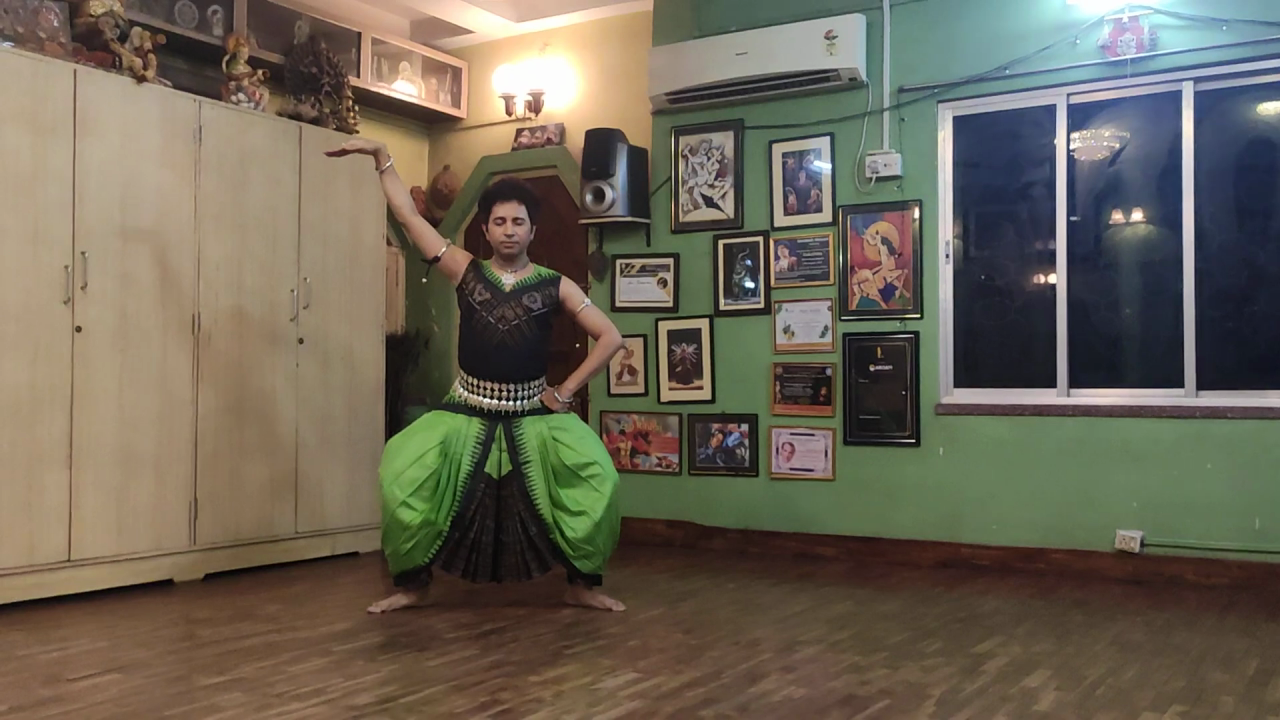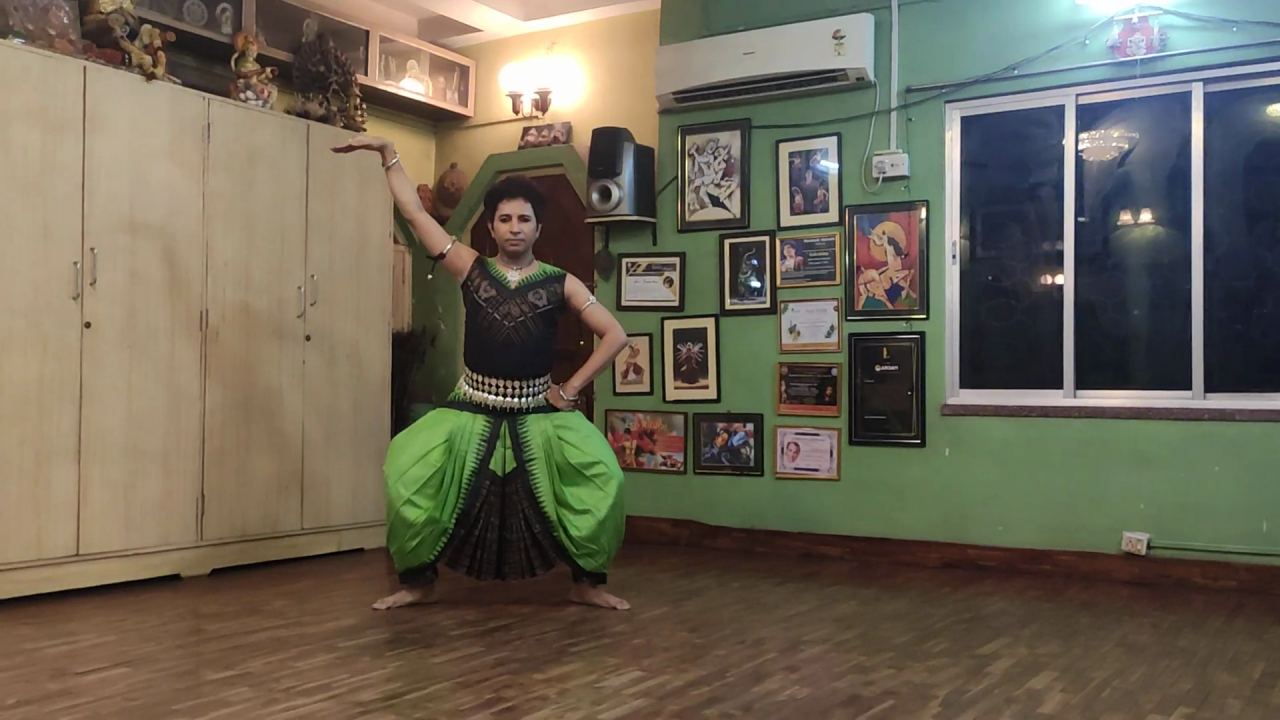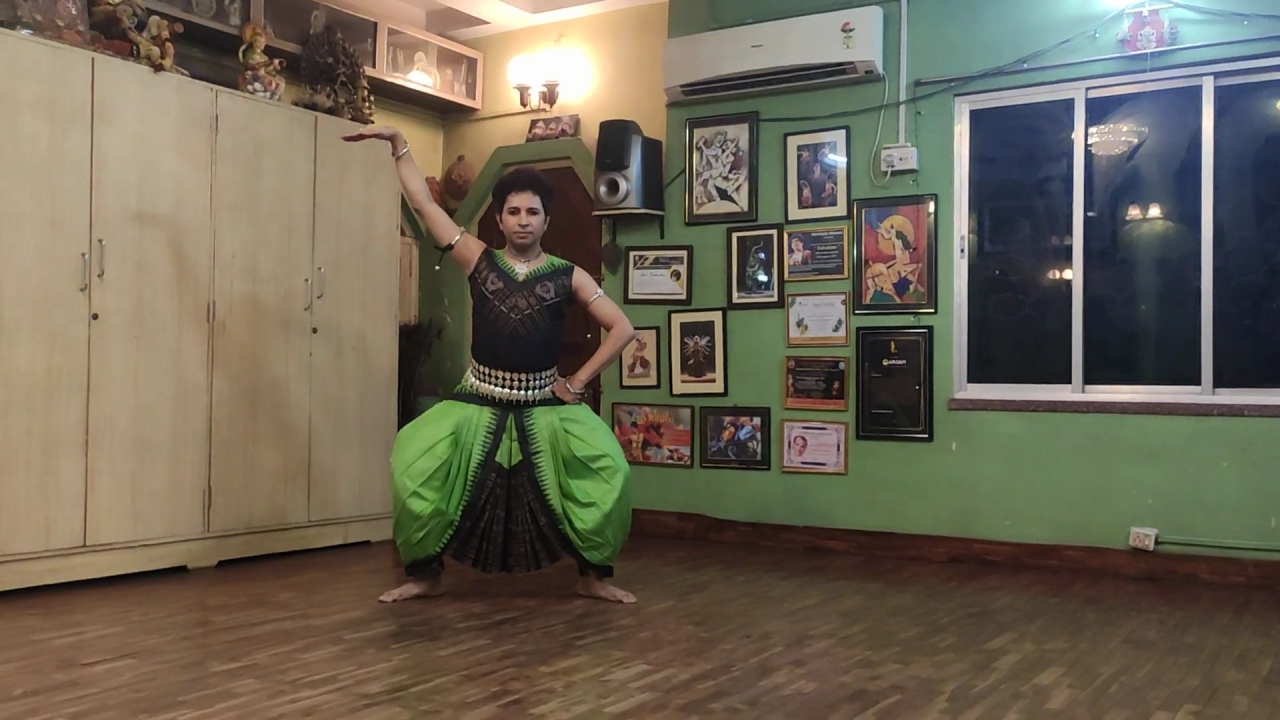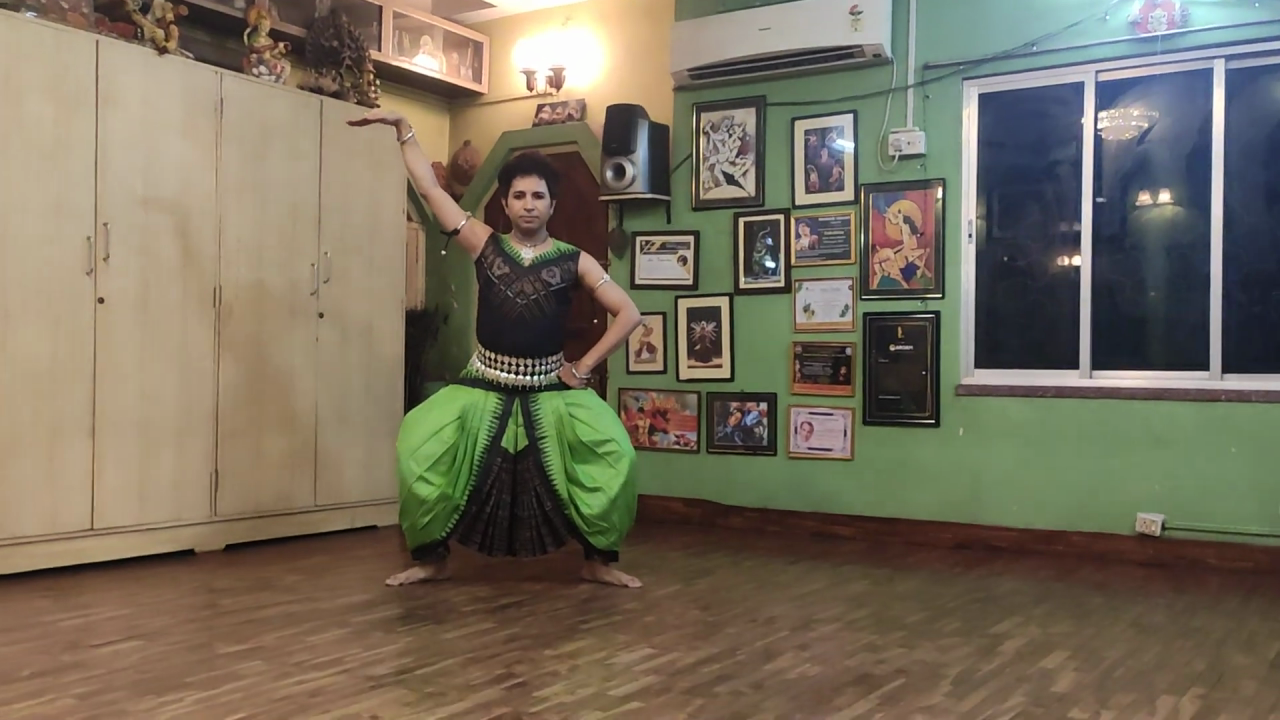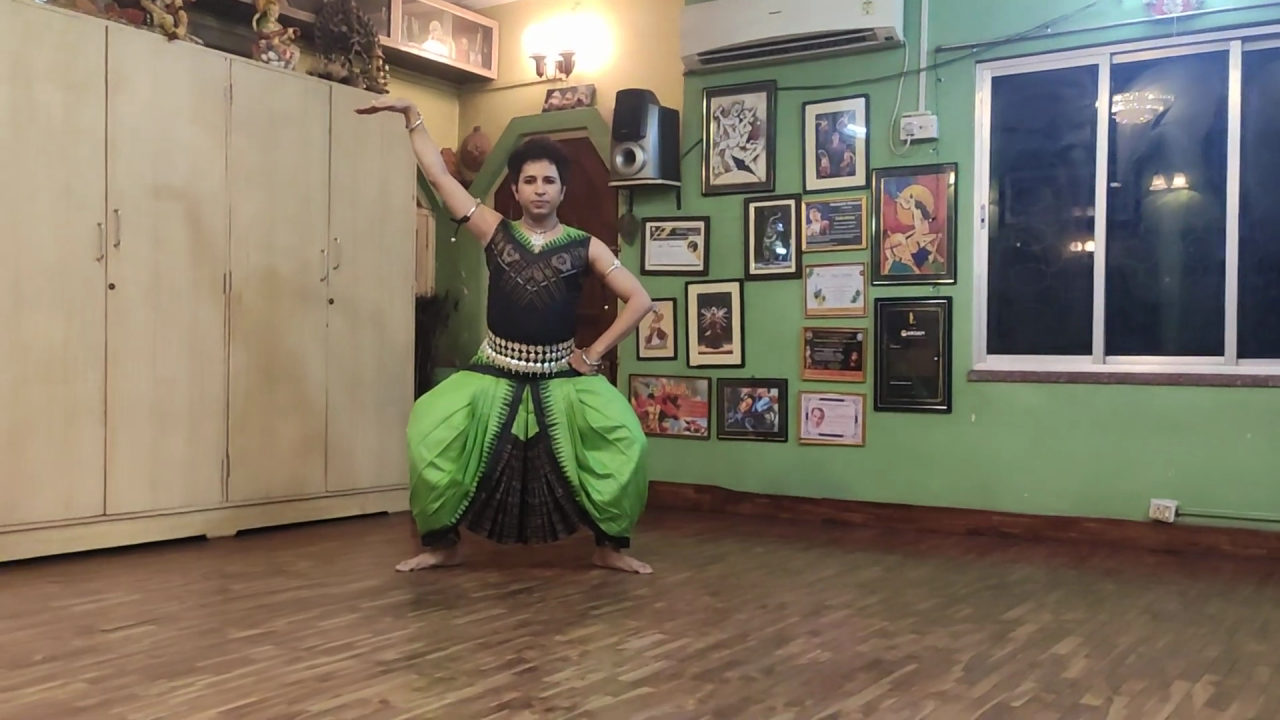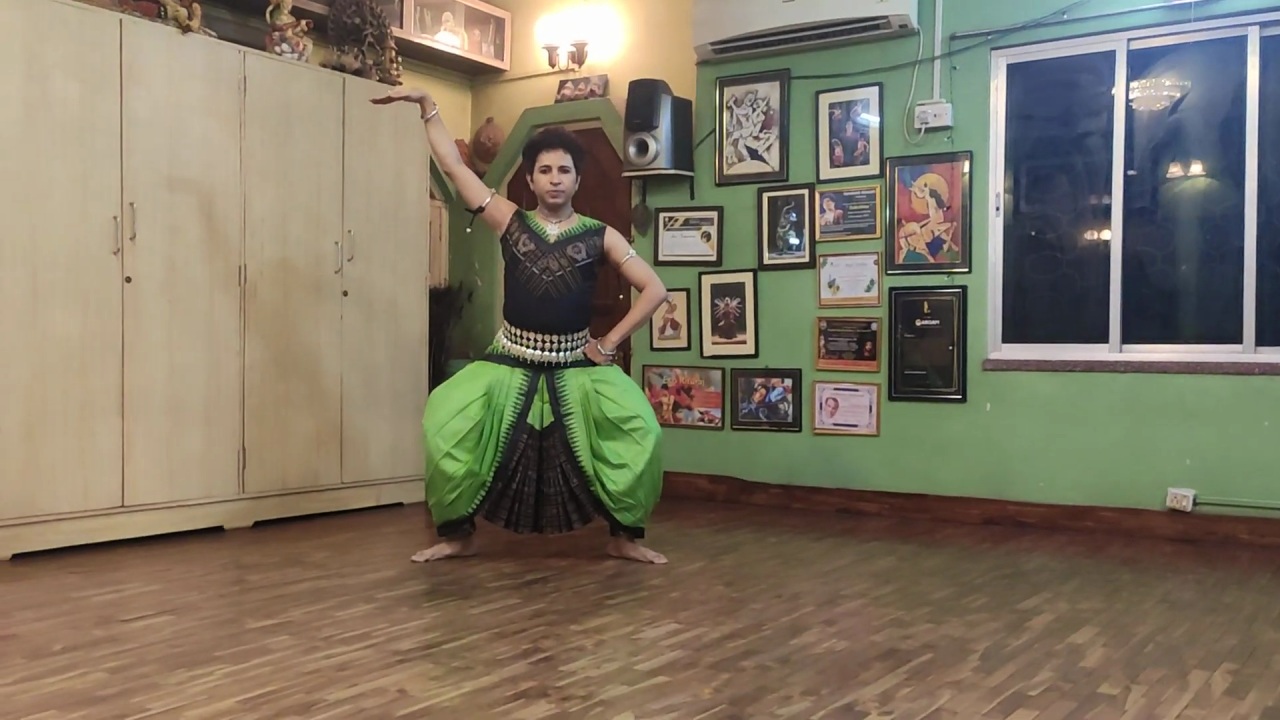
dt=0.5s
person 1, frame 1
left shoulder: (555, 286)
right shoulder: (465, 272)
left elbow: (610, 337)
right elbow: (408, 215)
left wrist: (566, 390)
right wrist: (381, 156)
left hip: (534, 414)
right hip: (467, 412)
left knee: (597, 477)
right knee: (401, 472)
left ankle: (582, 583)
right ankle: (413, 583)
person 1, frame 2
left shoulder: (561, 283)
right shoulder: (471, 269)
left elbow: (615, 335)
right elbow: (415, 212)
left wrist: (572, 388)
right wrist: (387, 152)
left hip: (539, 411)
right hip: (472, 409)
left knee: (603, 475)
right knee: (406, 469)
left ankle: (587, 581)
right ankle: (419, 579)
person 1, frame 3
left shoulder: (568, 276)
right shoulder: (479, 261)
left elbow: (622, 329)
right elbow: (424, 203)
left wrist: (578, 382)
right wrist: (398, 143)
left hip: (545, 403)
right hip: (479, 401)
left knee: (608, 468)
right knee: (412, 461)
left ankle: (593, 575)
right ankle: (425, 573)
person 1, frame 4
left shoulder: (574, 261)
right shoulder: (484, 245)
left elbow: (628, 314)
right elbow: (430, 188)
left wrist: (583, 367)
right wrist: (403, 127)
left hip: (551, 388)
right hip: (485, 386)
left knee: (614, 453)
right knee: (419, 444)
left ankle: (599, 560)
right ankle: (431, 557)
person 1, frame 5
left shoulder: (585, 247)
right shoulder: (495, 232)
left elbow: (639, 299)
right elbow: (438, 176)
left wrist: (595, 352)
right wrist: (411, 114)
left hip: (562, 375)
right hip: (495, 373)
left knee: (625, 440)
right knee: (429, 431)
left ankle: (610, 545)
right ankle: (442, 543)
person 1, frame 6
left shoulder: (600, 236)
right shoulder: (510, 222)
left elbow: (654, 289)
right elbow: (454, 166)
left wrist: (609, 343)
right wrist: (427, 104)
left hip: (577, 364)
right hip: (511, 362)
left knee: (640, 429)
right knee: (445, 421)
left ankle: (625, 536)
right ankle: (457, 533)
